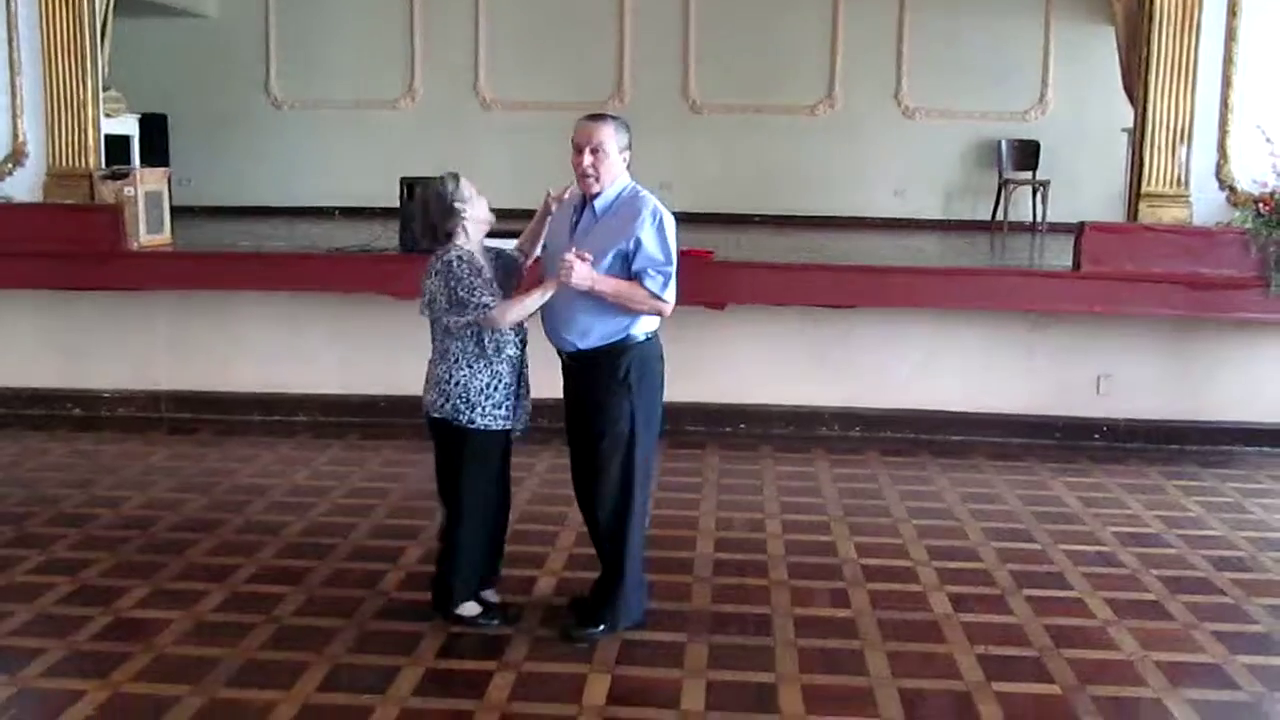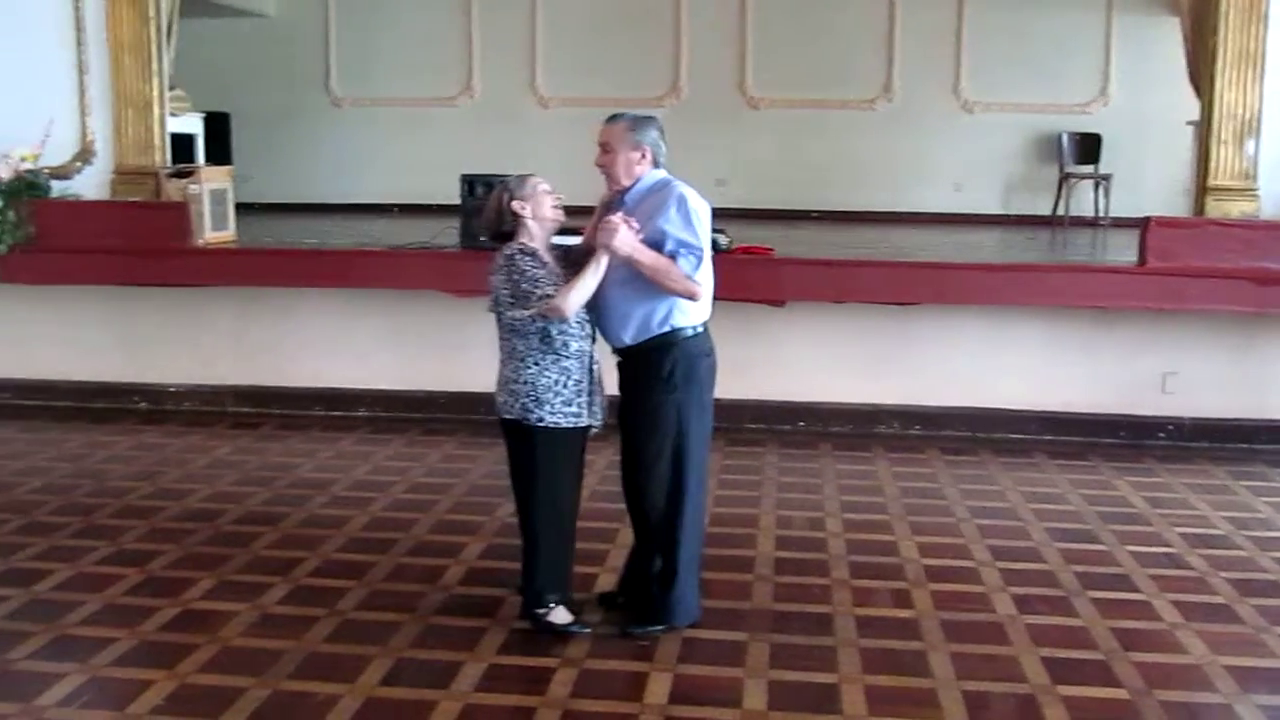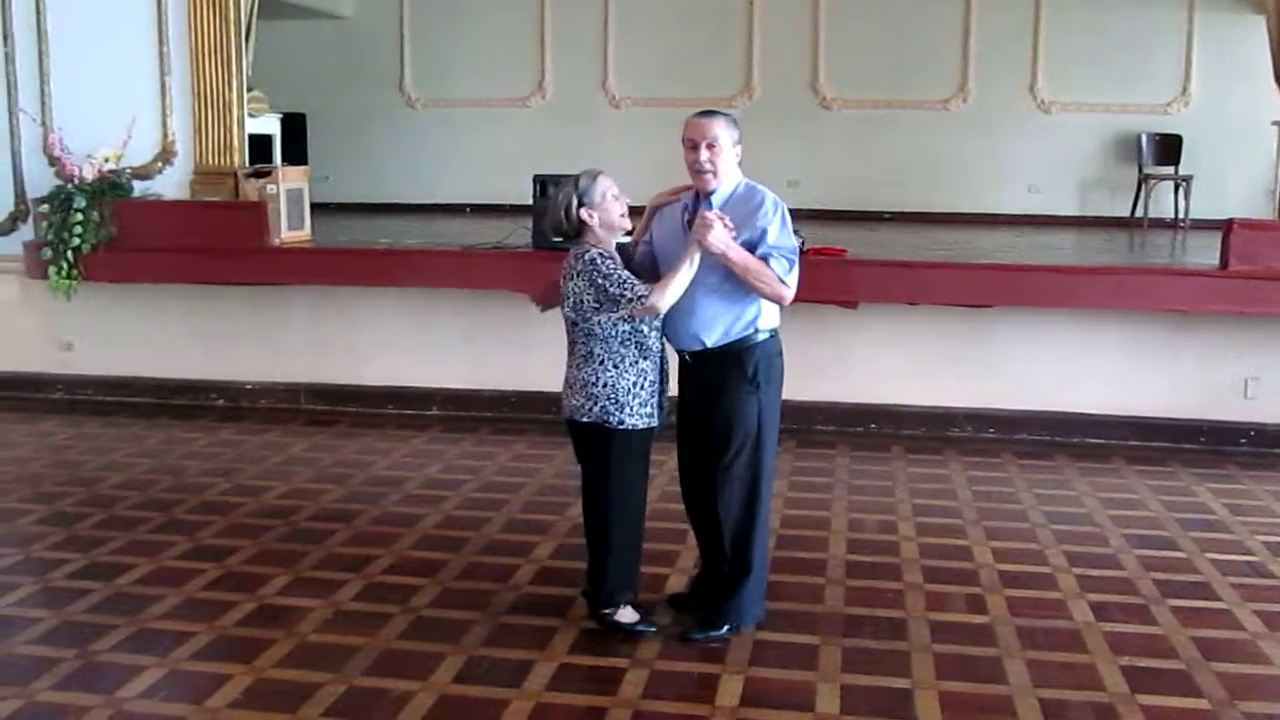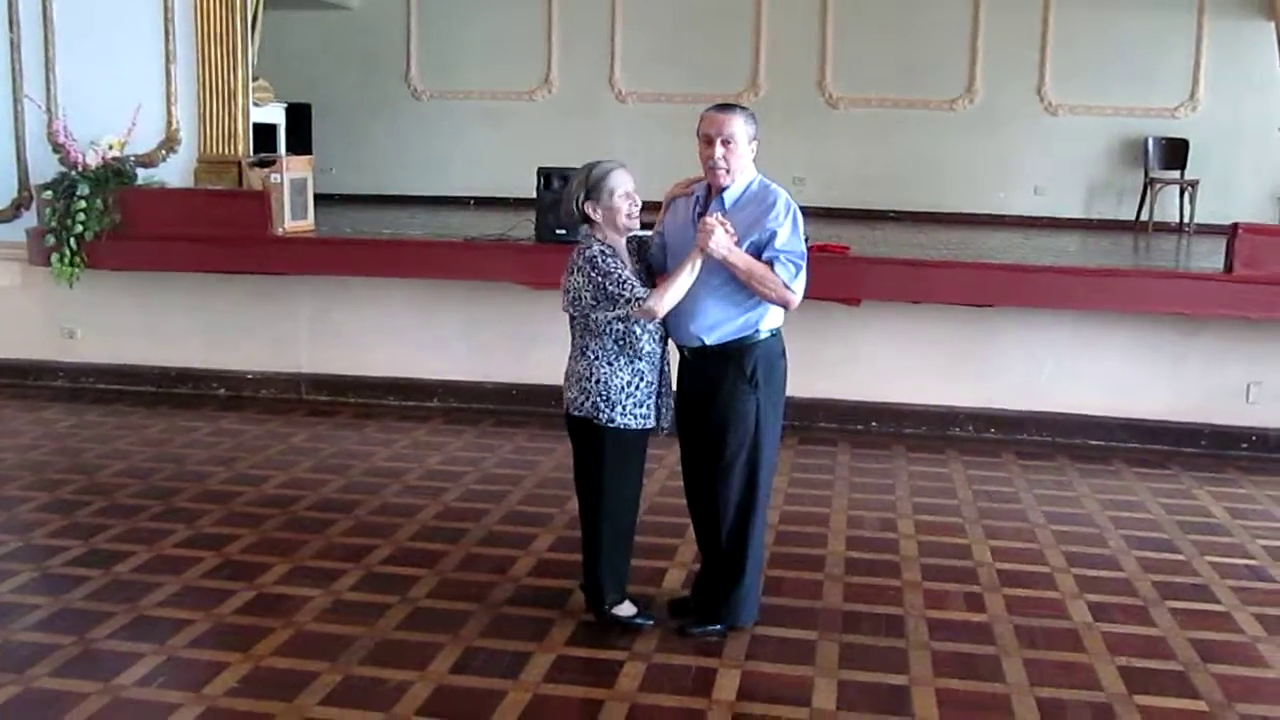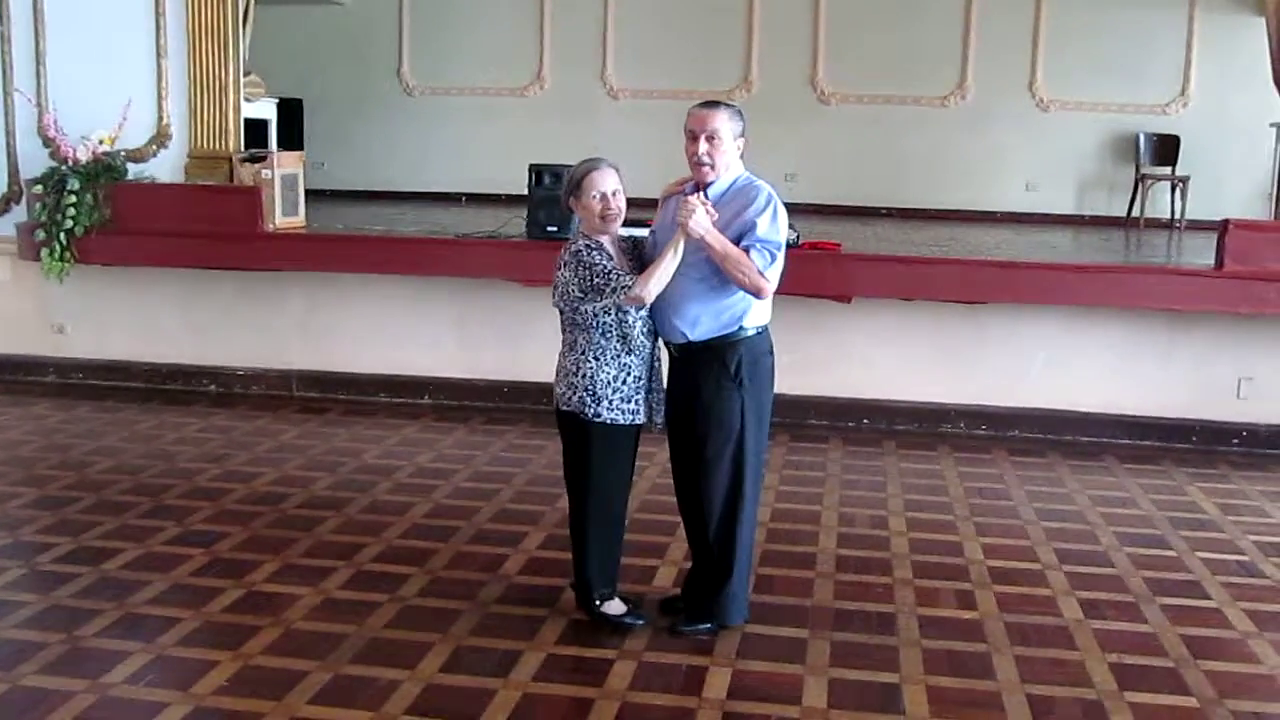
dt=0.7s
person 1, frame 1
left shoulder: (645, 214)
right shoulder: (566, 212)
left elbow: (661, 301)
left wrist: (593, 282)
left hip: (624, 365)
right hip: (578, 363)
left knee: (617, 485)
right knee: (589, 483)
left ankle: (619, 604)
right ankle: (611, 585)
person 1, frame 2
left shoulder: (676, 201)
right shoulder: (621, 206)
left elbow: (694, 285)
right elbow: (601, 278)
left wrist: (631, 249)
left hip: (674, 357)
right hip: (639, 357)
left knee: (671, 481)
right knee: (641, 477)
left ankle: (673, 602)
right ankle: (640, 583)
person 1, frame 3
left shoulder: (763, 206)
right shoulder: (669, 213)
left elbow: (783, 290)
right elbow: (635, 273)
left wrist: (724, 247)
left hip: (745, 363)
right hip: (693, 364)
left knee: (739, 484)
right knee: (697, 479)
left ankle: (736, 604)
right ankle: (711, 581)
person 1, frame 4
left shoulder: (774, 205)
right shoulder: (681, 205)
left elbow: (789, 294)
right elbow: (651, 268)
left wrist: (726, 252)
left hip: (747, 362)
right hip: (694, 360)
left knee: (739, 485)
right knee: (699, 481)
left ankle: (730, 604)
right ankle: (708, 587)
person 1, frame 5
left shoulder: (759, 200)
right shoulder: (676, 201)
left elbow: (762, 281)
left wrist: (705, 233)
left hip: (733, 359)
right hip: (683, 357)
left knee: (726, 484)
right knee: (691, 481)
left ankle: (721, 603)
right ankle: (700, 586)
person 2, frame 1
left shoulder: (486, 258)
right shoulder: (449, 263)
left elbow: (520, 260)
right elbow: (499, 317)
left wrist: (545, 215)
right wrist: (558, 282)
left hip: (492, 402)
right hip: (464, 406)
left knee: (493, 499)
right knee: (467, 501)
left ankle: (480, 584)
right ankle: (452, 594)
person 2, frame 2
left shoulder: (553, 256)
right shoulder: (513, 261)
left elbow: (587, 263)
right elbow: (563, 305)
right wrist: (607, 251)
left hip: (567, 401)
right hip: (536, 405)
left knee: (561, 500)
right knee: (544, 502)
left ankle: (549, 588)
right ankle: (540, 600)
person 2, frame 3
left shoulder: (606, 257)
right shoulder: (589, 263)
right elbow: (654, 302)
left wrist: (653, 211)
right wrist: (699, 247)
left hip: (625, 403)
right hip: (607, 406)
left knee: (621, 500)
right knee: (613, 502)
left ankle: (609, 589)
right ankle: (609, 600)
person 2, frame 4
left shoulder: (631, 248)
right shoulder: (592, 258)
right elbow: (652, 306)
left wrist: (670, 205)
right wrist: (701, 251)
left hip: (629, 399)
right hip: (604, 402)
left knee: (621, 498)
right knee: (607, 499)
left ankle: (605, 584)
right ankle: (606, 596)
person 2, frame 5
left shoulder: (628, 247)
right shoulder: (579, 255)
right elbow: (642, 292)
right wrist: (683, 233)
left hip: (624, 395)
right hip: (593, 398)
left knee: (613, 495)
right knee: (596, 495)
left ankle: (598, 581)
right ankle: (595, 593)
